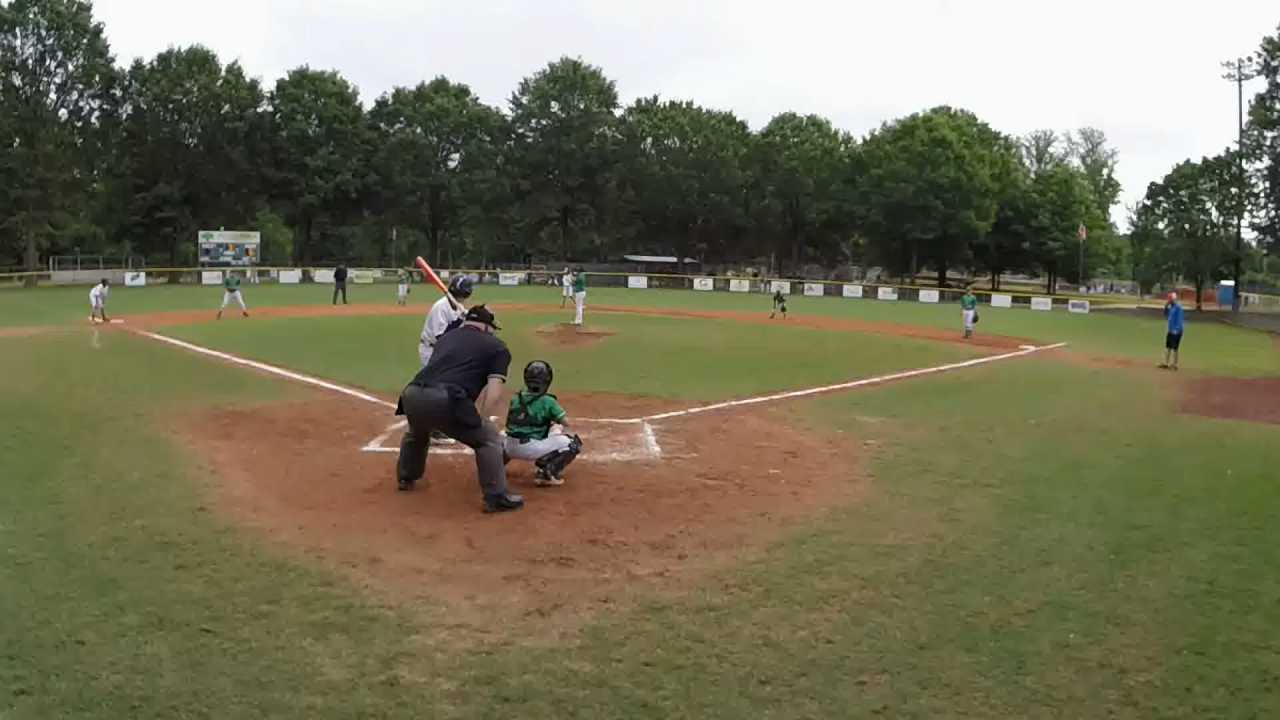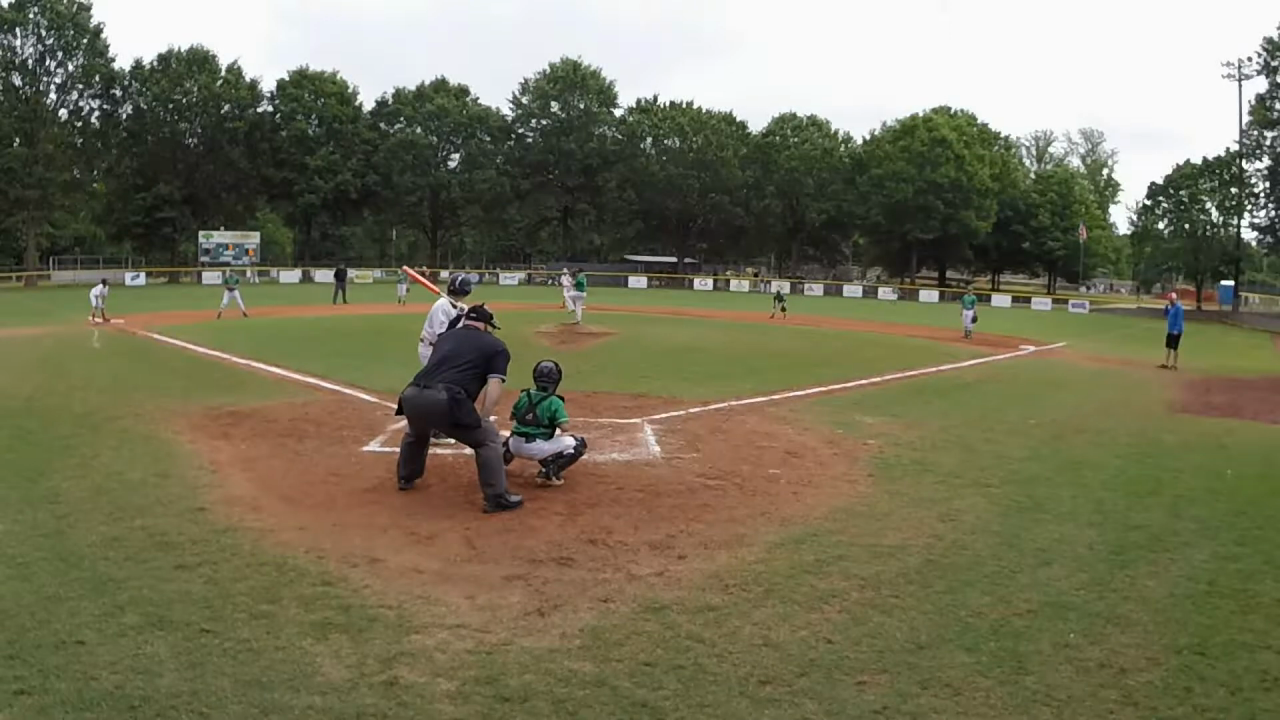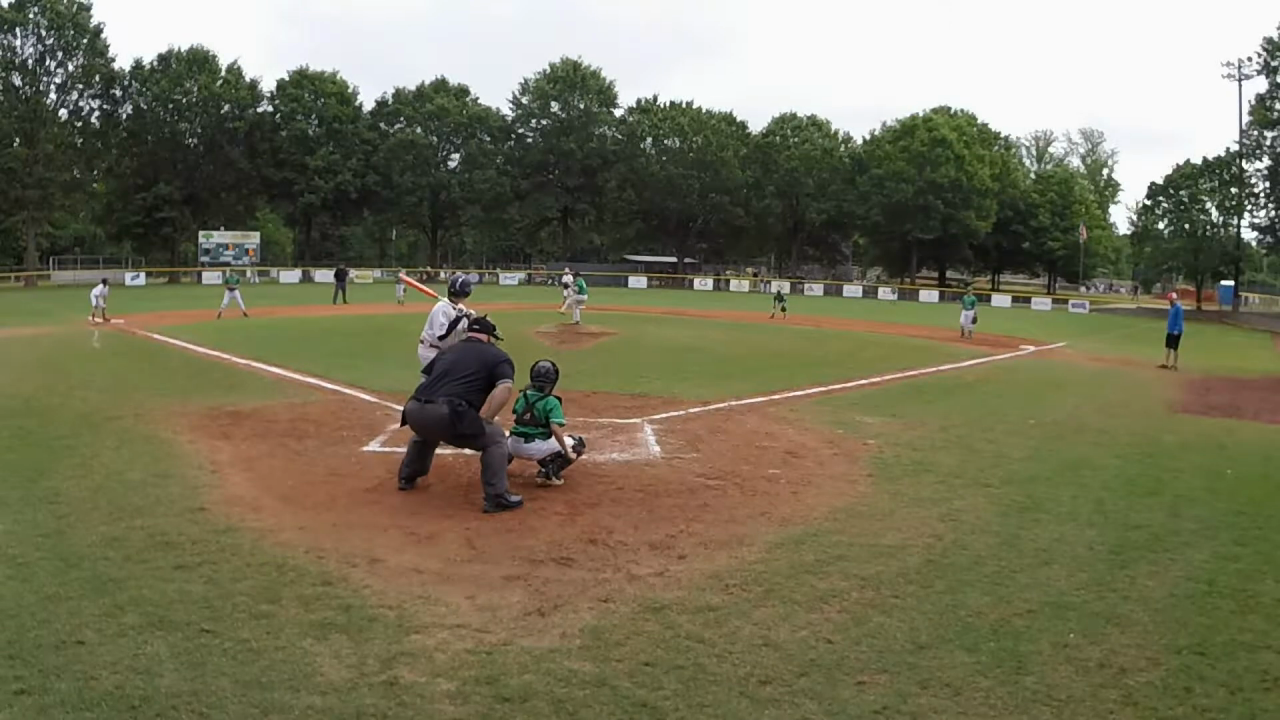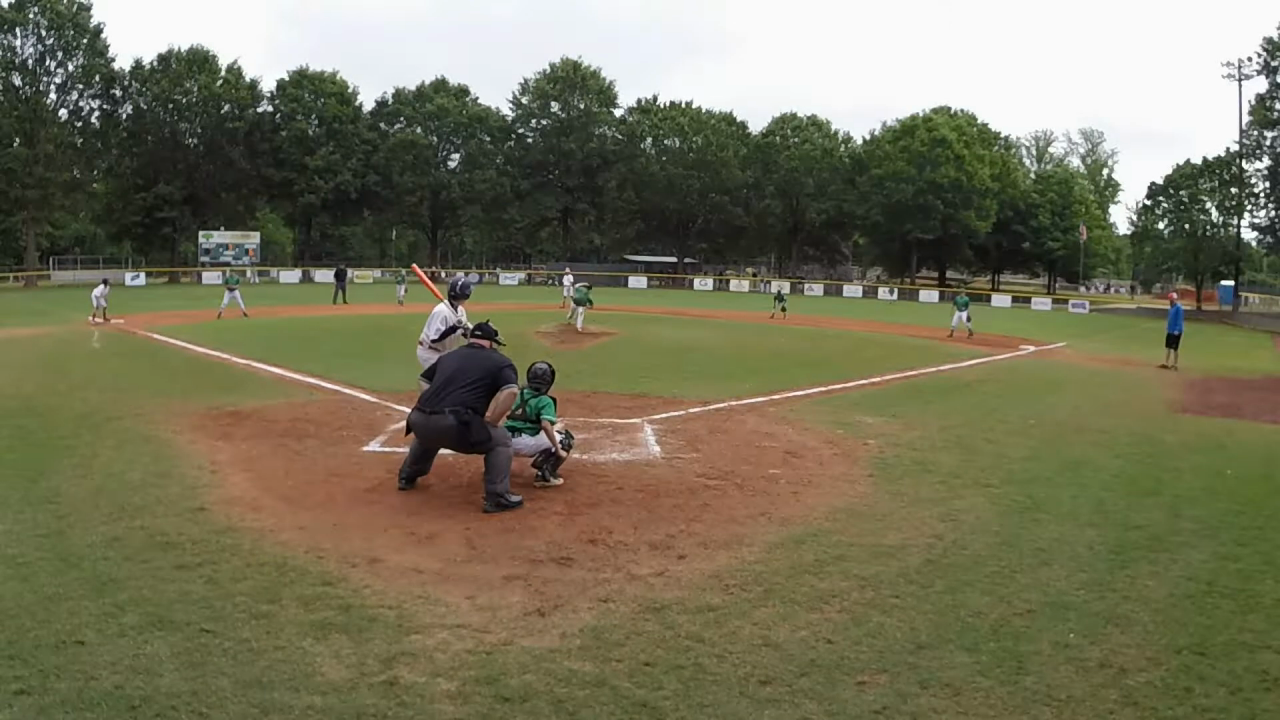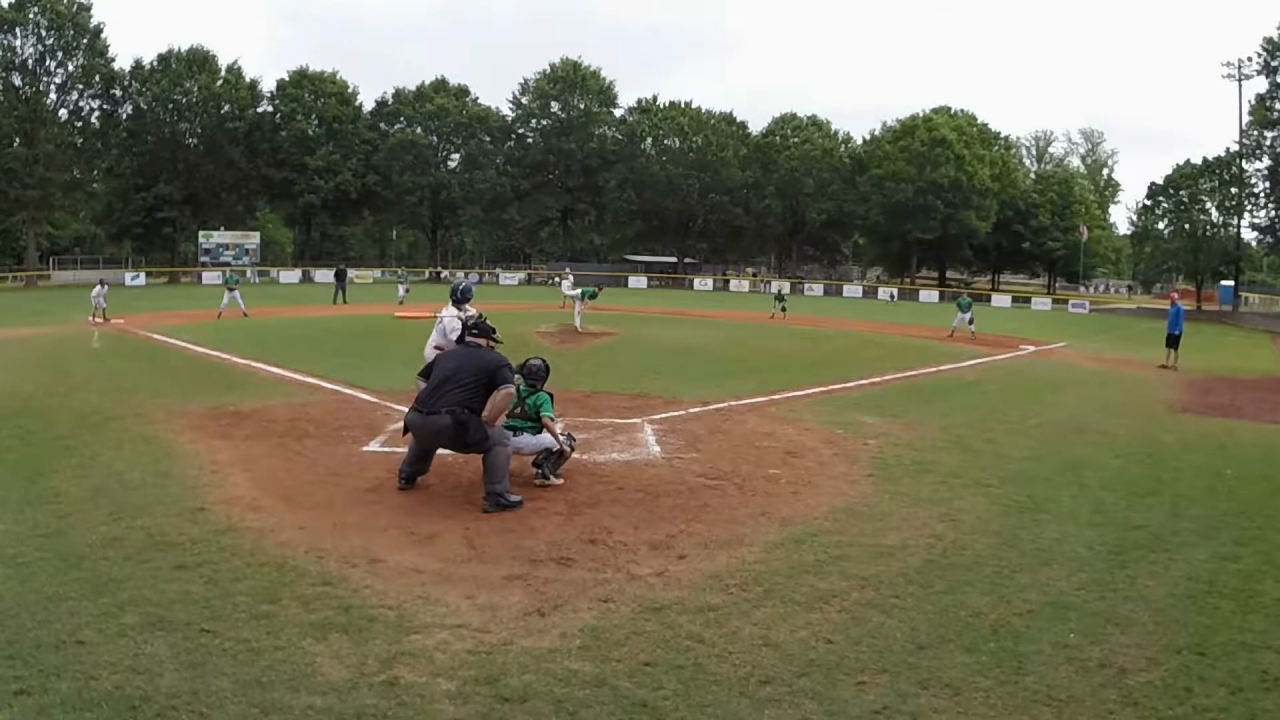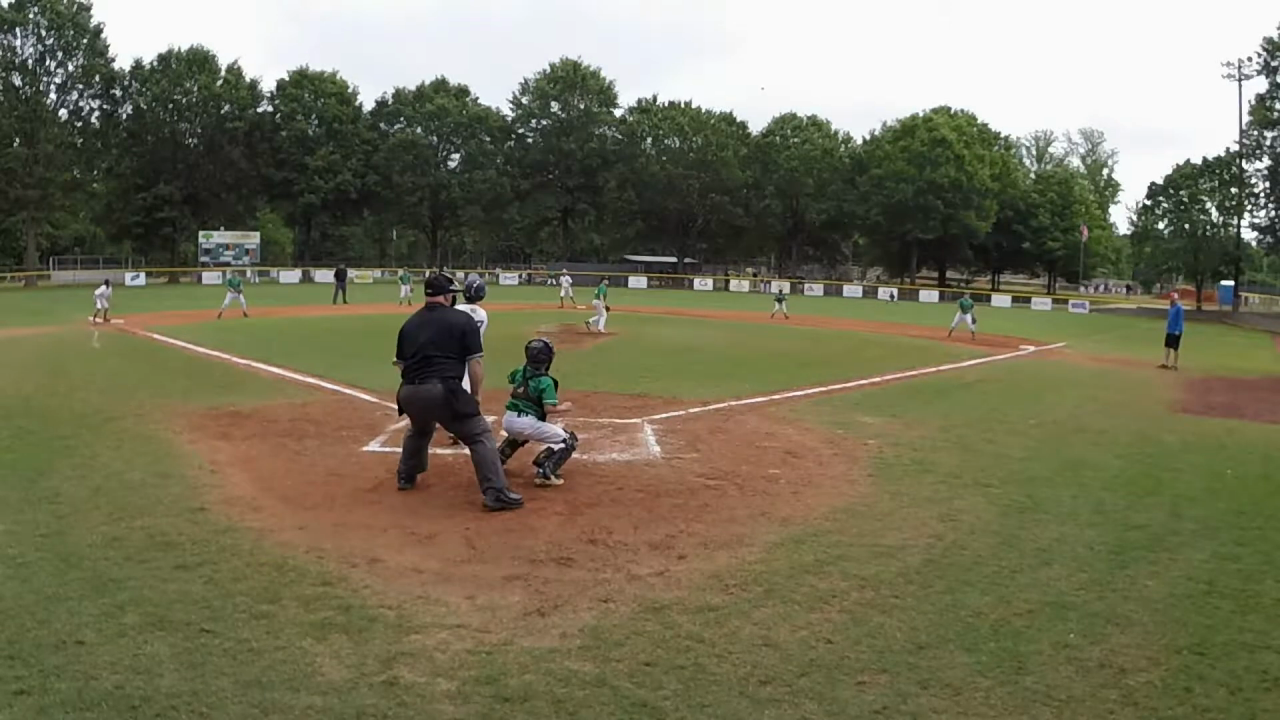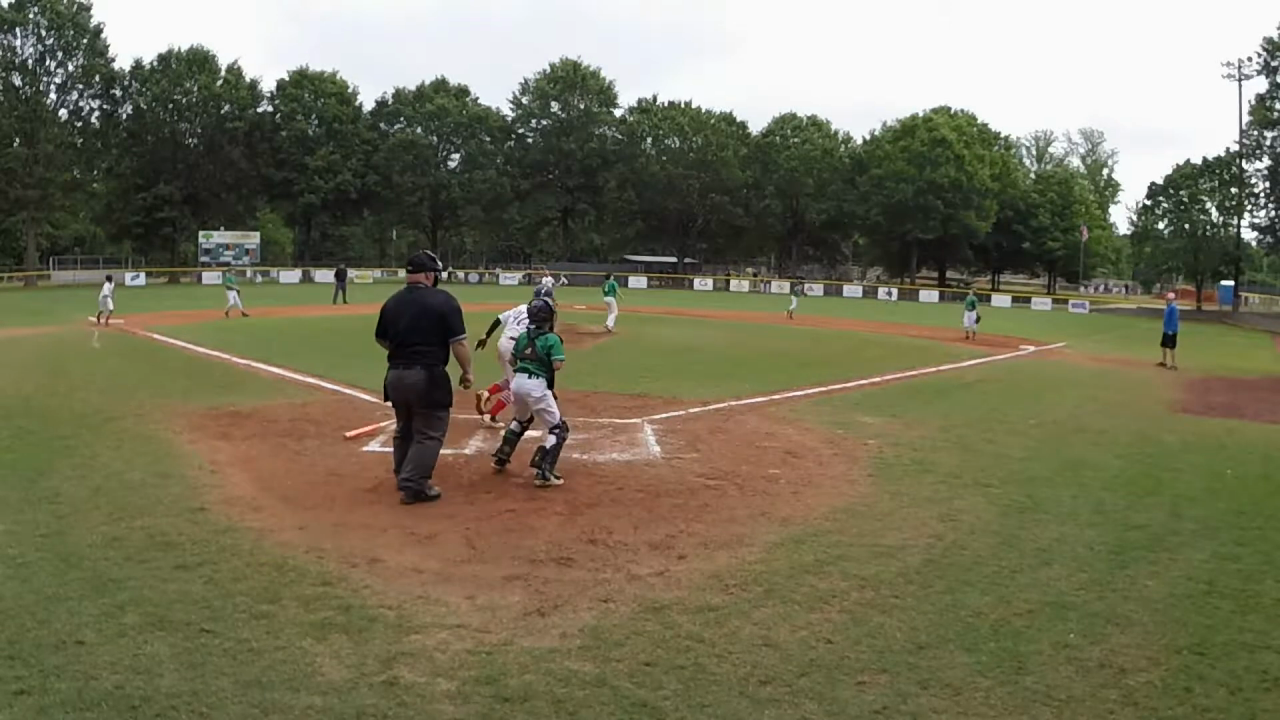
dt=0.5s
person 1, frame 1
left shoulder: (447, 336)
right shoulder: (496, 346)
right elbow: (494, 386)
right wrist: (482, 420)
left hip: (413, 394)
right hip: (445, 399)
left knee: (416, 433)
right knee: (489, 439)
left ankle: (406, 478)
right ankle: (497, 498)
person 1, frame 2
left shoulder: (446, 336)
right shoulder: (495, 345)
right elbow: (494, 385)
right wrist: (481, 420)
left hip: (412, 395)
right hip: (444, 401)
left knee: (416, 433)
right knee: (489, 439)
left ankle: (406, 478)
right ankle: (497, 498)
person 1, frame 3
left shoulder: (448, 350)
right shoulder: (497, 355)
right elbow: (505, 388)
right wrist: (484, 420)
left hip: (415, 410)
right hip: (446, 414)
left knee: (425, 434)
right knee: (495, 439)
left ankle: (407, 477)
right ankle: (497, 498)
person 1, frame 4
left shoulder: (449, 356)
right shoulder: (499, 361)
left elbow: (424, 380)
right elbow: (510, 392)
right wrist: (489, 423)
left hip: (420, 421)
right hip: (453, 425)
right knee: (501, 440)
left ankle: (407, 477)
right ankle: (497, 498)
person 1, frame 5
left shoulder: (446, 355)
right shoulder: (496, 360)
right elbow: (507, 392)
right wrist: (486, 422)
left hip: (416, 421)
right hip: (451, 424)
right knee: (499, 440)
left ankle: (407, 476)
right ankle: (497, 497)
person 1, frame 6
left shoulder: (410, 323)
right shoulder: (462, 320)
left elbow: (401, 362)
right elbow: (475, 361)
right wrist: (475, 394)
left hip: (409, 392)
right hip: (442, 391)
left knee: (419, 429)
right knee: (480, 435)
left ankle: (406, 476)
right ankle: (496, 492)
person 1, frame 7
left shoulder: (392, 302)
right shoulder: (444, 300)
left elbow: (381, 339)
right elbow: (458, 342)
right wrist: (467, 371)
left hip: (395, 375)
right hip: (427, 377)
left knee: (404, 429)
right knee: (429, 433)
left ankle: (405, 478)
right ankle: (414, 486)
